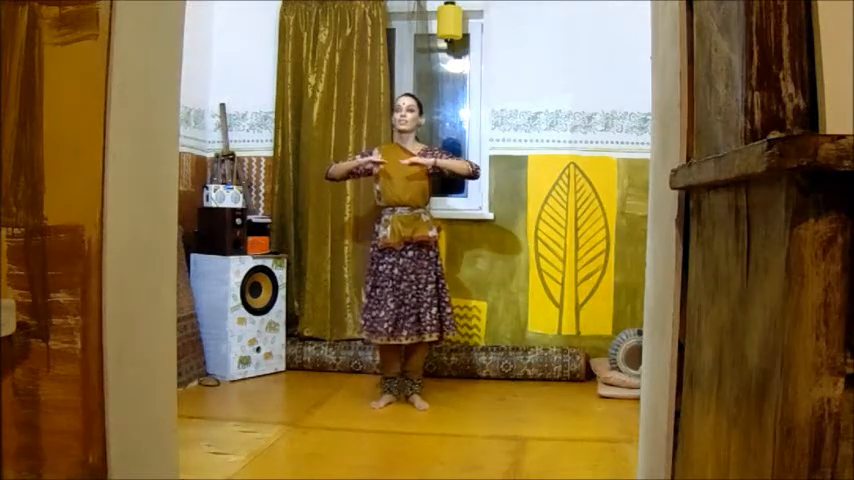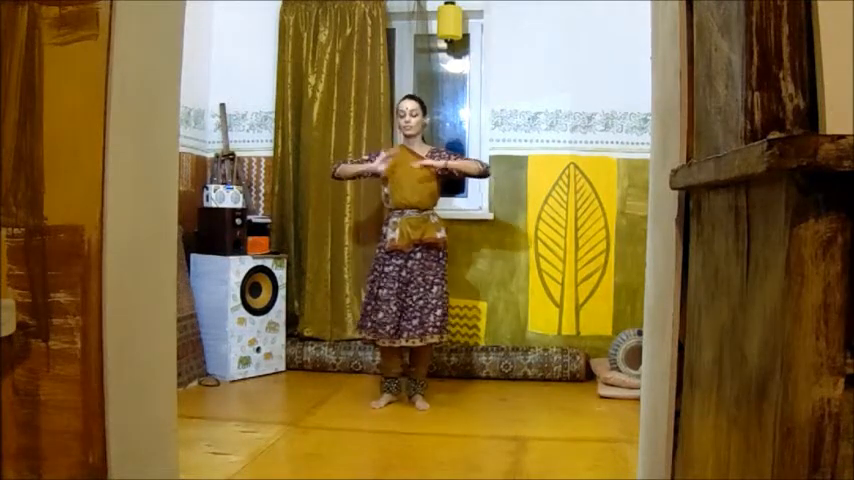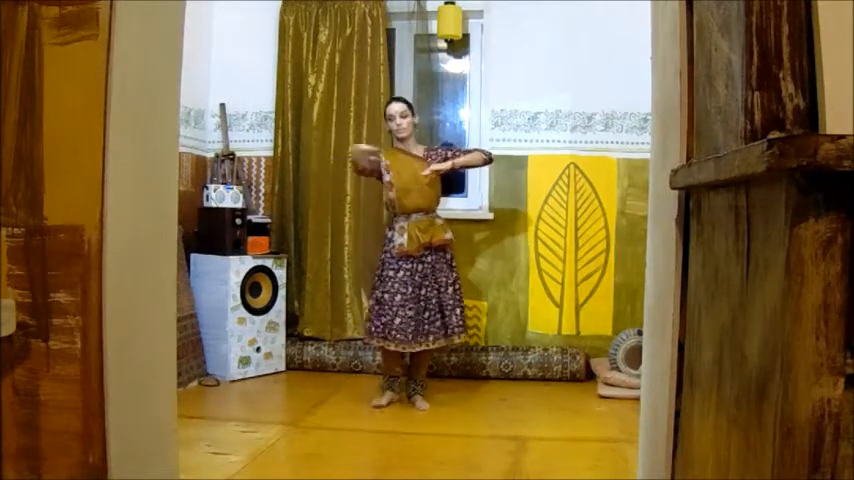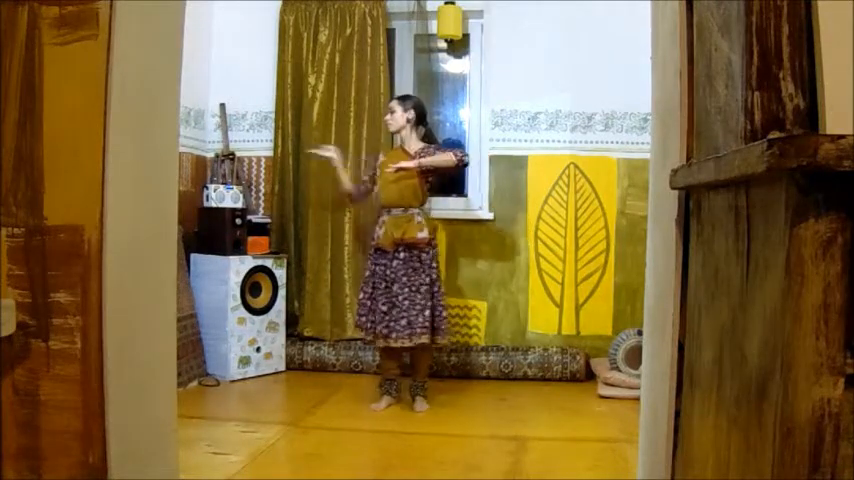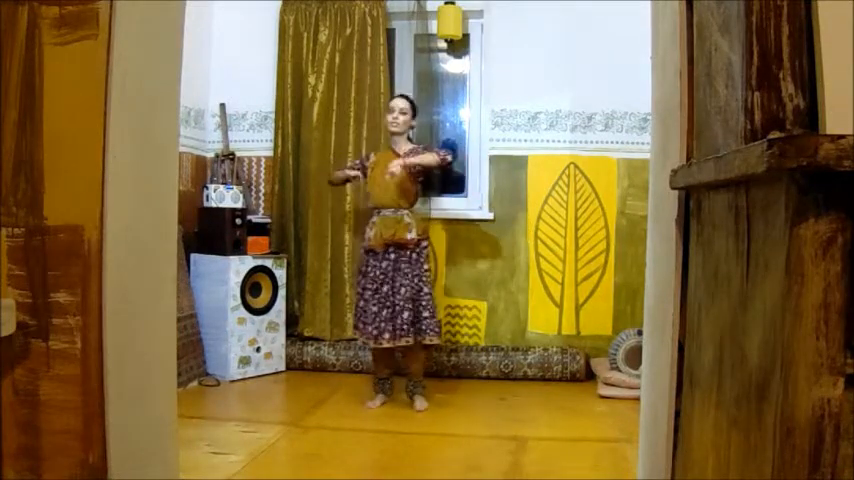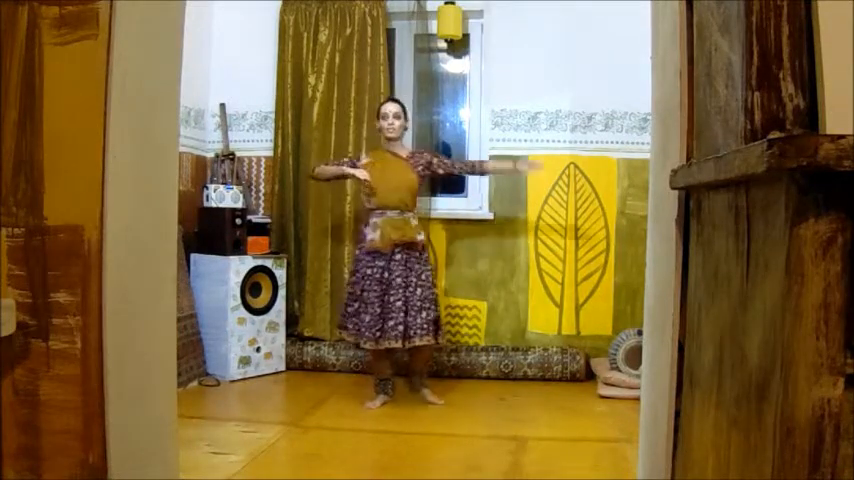
dt=0.5s
person 1, frame 1
left shoulder: (430, 154)
right shoulder: (377, 154)
left elbow: (473, 170)
right elbow: (331, 173)
left wrist: (431, 162)
right wrist: (360, 162)
left hip: (420, 238)
right hip: (387, 237)
left knee: (420, 313)
right knee: (383, 314)
left ankle: (413, 387)
right ankle: (389, 387)
person 1, frame 2
left shoulder: (438, 156)
right shoulder: (384, 157)
left elbow: (483, 169)
right elbow: (337, 172)
left wrist: (444, 164)
right wrist: (370, 167)
left hip: (427, 241)
right hip: (394, 239)
left knee: (424, 316)
right knee: (386, 315)
left ankle: (417, 388)
right ankle: (389, 387)
person 1, frame 3
left shoulder: (437, 153)
right shoulder: (381, 160)
left elbow: (484, 157)
right elbow: (360, 166)
left wrist: (446, 165)
right wrist: (360, 154)
left hip: (434, 242)
right hip: (400, 244)
left knee: (430, 319)
right knee: (393, 318)
left ankle: (416, 389)
right ankle: (390, 385)
person 1, frame 4
left shoulder: (428, 153)
right shoulder: (384, 159)
left elbow: (460, 158)
right elbow: (356, 194)
left wrist: (415, 163)
right wrist: (337, 160)
left hip: (416, 239)
right hip: (385, 239)
left knee: (418, 316)
right knee: (384, 316)
left ankle: (418, 390)
right ankle: (389, 389)
person 1, frame 5
left shoulder: (418, 154)
right shoulder: (372, 158)
left elbow: (445, 157)
right elbow: (333, 178)
left wrist: (404, 161)
right wrist: (349, 174)
left hip: (408, 237)
right hip: (376, 237)
left knee: (411, 314)
right knee: (376, 316)
left ankle: (415, 389)
right ankle: (382, 387)
person 1, frame 6
left shoulder: (421, 159)
right shoulder: (364, 160)
left elbow: (468, 167)
right elbow: (317, 172)
left wrist: (512, 166)
right wrist: (347, 170)
left hip: (409, 242)
right hip: (375, 242)
left knee: (419, 317)
right knee: (374, 316)
left ankle: (419, 382)
right ankle: (382, 388)
